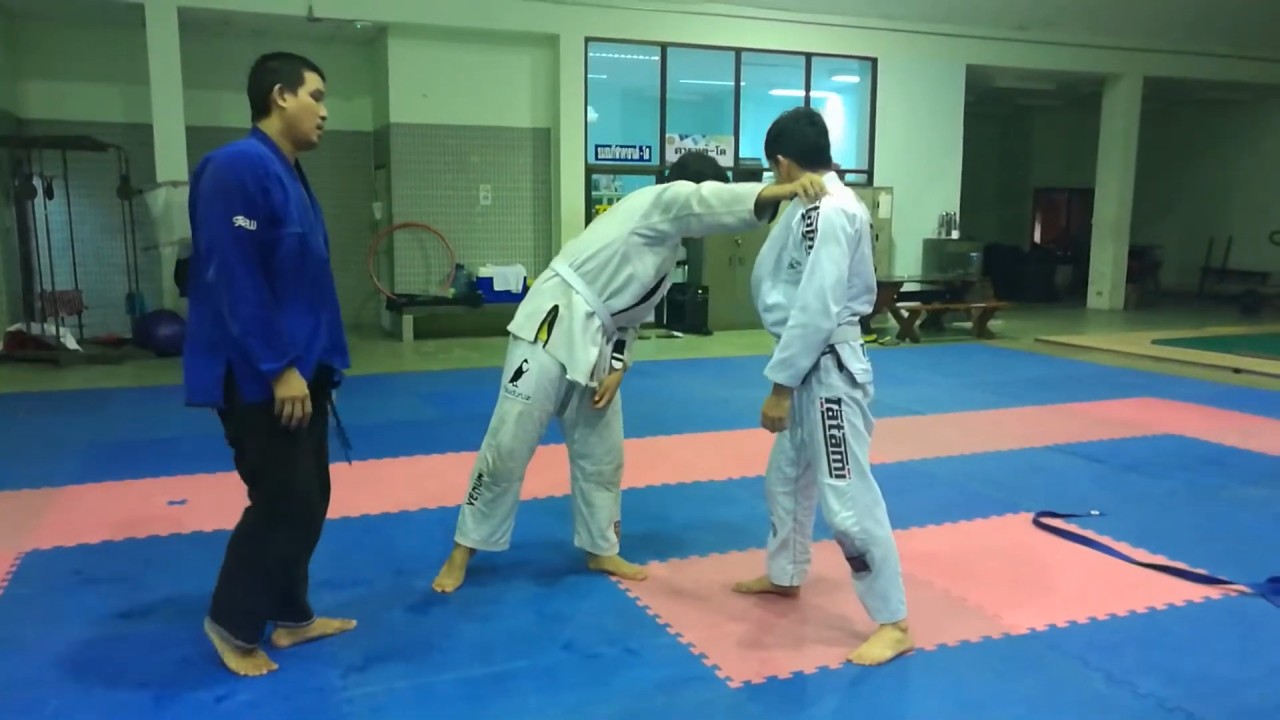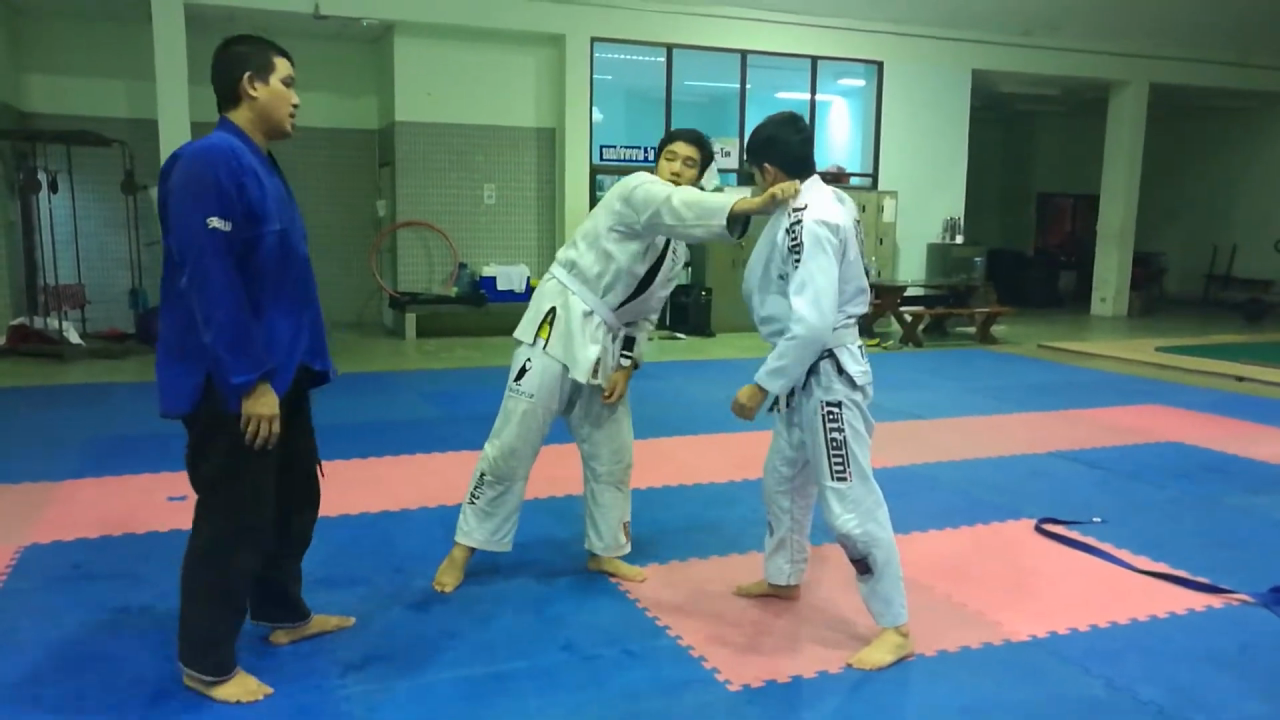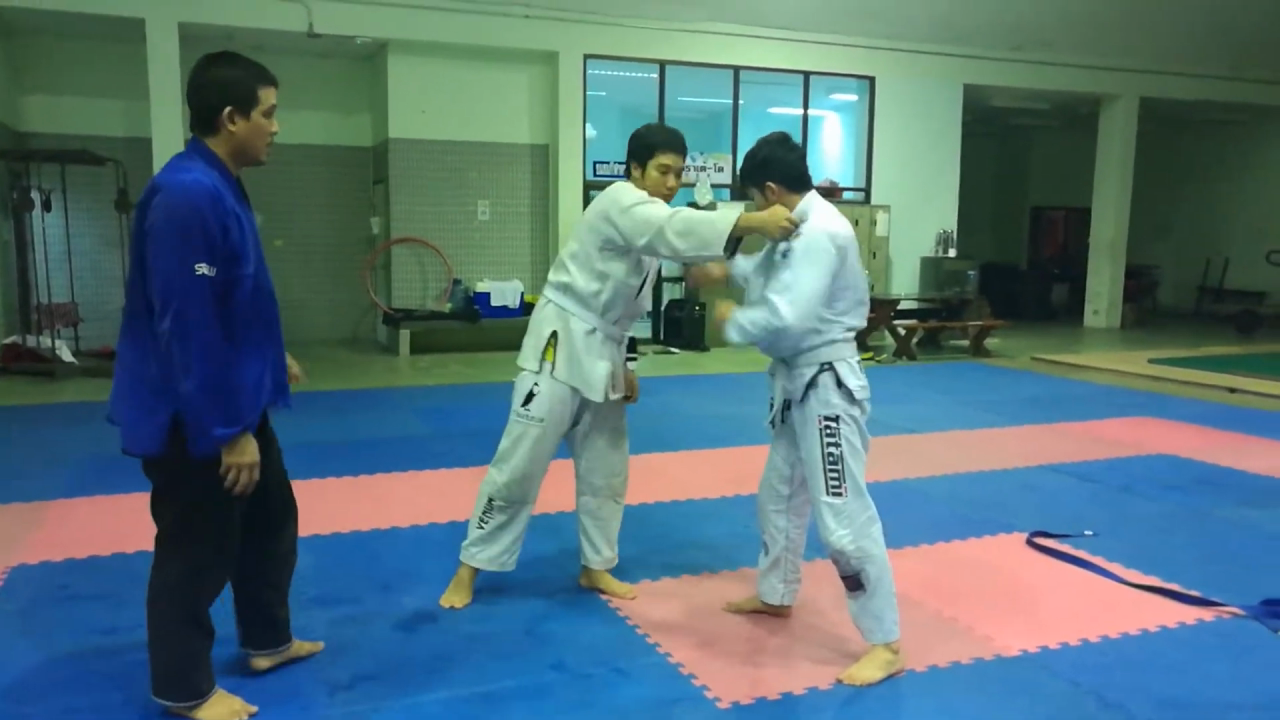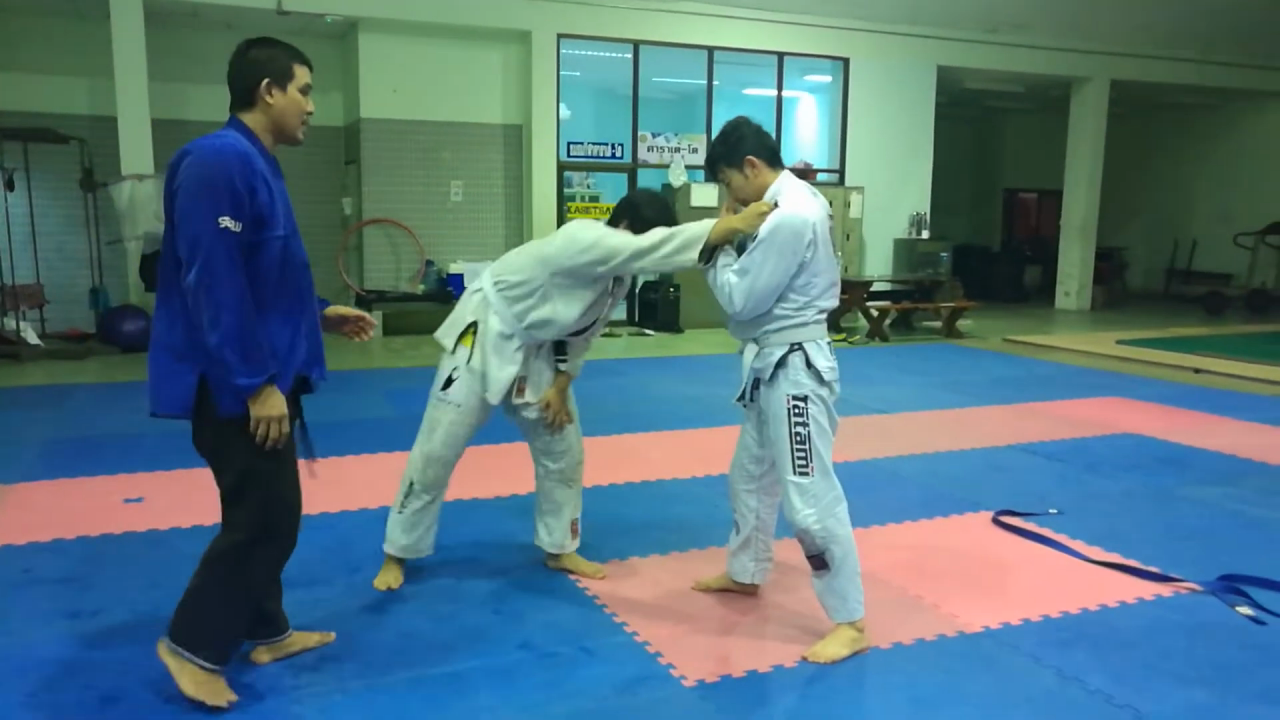
dt=0.7s
person 1, frame 1
left shoulder: (289, 175)
right shoulder: (238, 168)
right elbow: (234, 279)
left wrist: (316, 364)
right wrist: (279, 366)
left hip: (298, 367)
right hip: (259, 374)
left knee: (307, 498)
right knee: (282, 501)
left ankle: (288, 615)
right ankle: (232, 625)
person 1, frame 2
left shoulder: (259, 166)
right shoulder: (209, 163)
right elbow: (210, 284)
right wrist: (249, 381)
left hip: (277, 372)
right hip: (233, 384)
left knee: (293, 500)
right knee: (234, 519)
left ankle: (284, 614)
right ankle: (206, 662)
person 1, frame 3
left shoulder: (215, 185)
right shoulder: (188, 198)
right elbow: (188, 325)
left wrist: (265, 356)
right wrist: (229, 430)
left hip: (228, 398)
right hip: (191, 413)
left knee: (271, 517)
right knee: (197, 549)
left ankle: (267, 639)
person 1, frame 4
left shoulder: (253, 163)
right shoulder: (218, 161)
right elbow: (214, 285)
left wrist: (320, 315)
right wrist: (257, 383)
left hip: (262, 372)
right hip: (231, 382)
left knee: (273, 509)
right knee: (263, 516)
left ankle: (263, 631)
right ankle: (192, 643)
person 2, frame 1
left shoulder: (827, 211)
right shoulder: (818, 204)
left elbow: (815, 311)
left wrist: (779, 386)
left hip: (828, 369)
right hip: (809, 367)
left knee: (847, 499)
right knee: (787, 477)
left ankle: (893, 623)
right ankle: (784, 575)
person 2, frame 2
left shoulder: (808, 223)
right shoulder: (824, 199)
left elbow: (810, 323)
left wrist: (761, 385)
left hip: (828, 371)
right hip: (808, 371)
left knee: (850, 502)
right knee: (783, 477)
left ankle: (895, 627)
right ankle: (783, 577)
person 2, frame 3
left shoulder: (816, 232)
right shoulder: (809, 224)
left elbow: (786, 319)
right elbow: (772, 272)
left wrist: (731, 319)
right wrist: (725, 273)
left hip: (826, 387)
right hip: (800, 385)
left knee: (844, 517)
right knee: (780, 495)
left ankle: (885, 644)
right ankle: (776, 594)
person 2, frame 4
left shoulder: (787, 218)
right shoulder: (799, 198)
left elbow: (742, 299)
left wrist: (718, 252)
left hip: (794, 367)
right hip: (771, 364)
left knee: (810, 497)
right knee: (750, 475)
left ankle: (850, 622)
right ankle: (745, 573)
person 3, frame 1
left shoulder: (665, 249)
right shoulder: (657, 201)
right elbow: (705, 202)
left wrist: (616, 369)
right wrist: (784, 190)
left hip: (592, 345)
right hip: (554, 329)
left knee: (601, 454)
right knee: (508, 448)
left ankle: (600, 550)
right ankle: (462, 553)
person 3, frame 2
left shoulder: (677, 248)
right shoulder: (637, 189)
right elbow: (677, 208)
left wrist: (625, 367)
right wrist: (756, 204)
left hip: (604, 344)
right hip: (558, 327)
left knee: (612, 455)
right knee: (512, 447)
left ankle: (604, 551)
right ankle: (462, 550)
person 3, frame 3
left shoulder: (650, 222)
right shoulder: (620, 202)
right elbow: (674, 233)
left wrist: (625, 364)
right wrist: (752, 221)
left hip: (601, 355)
right hip: (561, 347)
left knee: (606, 470)
right knee: (519, 467)
left ankle: (595, 567)
right ankle: (470, 569)
person 3, frame 4
left shoulder: (616, 276)
right shoulder: (584, 241)
left elbow: (580, 330)
right elbow: (650, 250)
left wrist: (562, 383)
right wrist: (728, 226)
left hip: (535, 350)
right hip: (485, 337)
left knee: (562, 450)
right knee: (436, 453)
left ankle: (558, 548)
right ankle: (397, 553)
